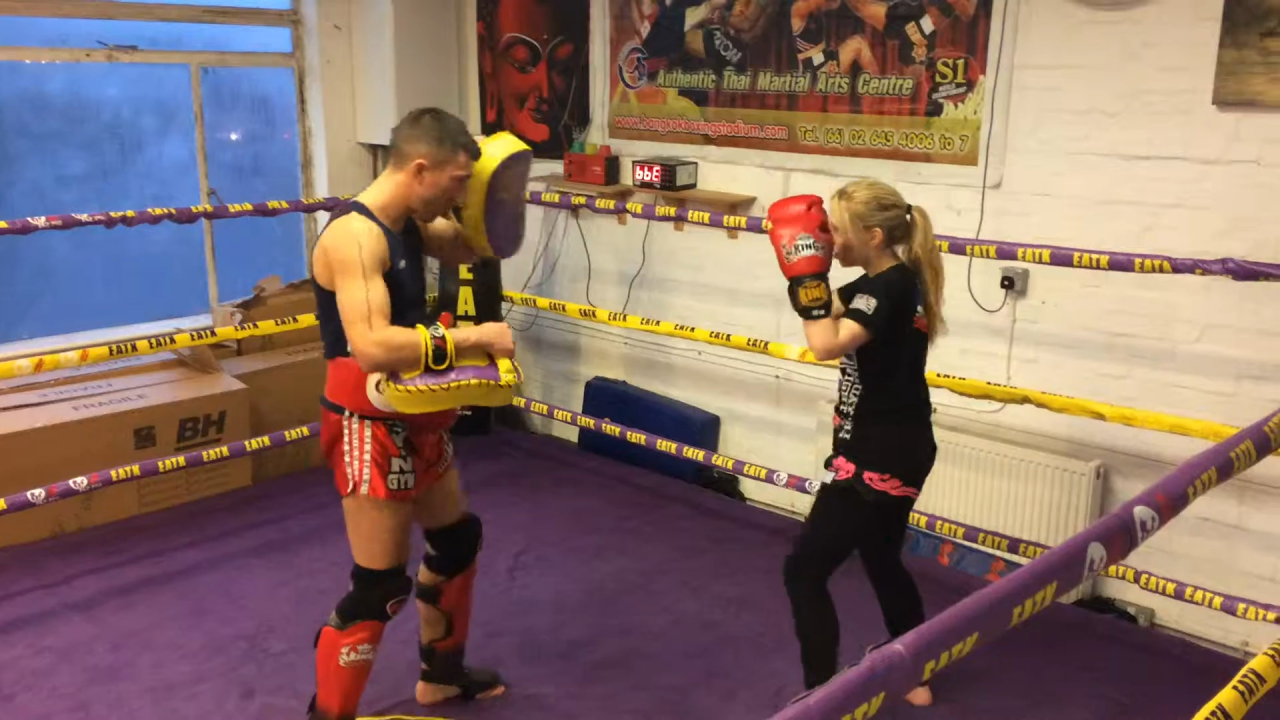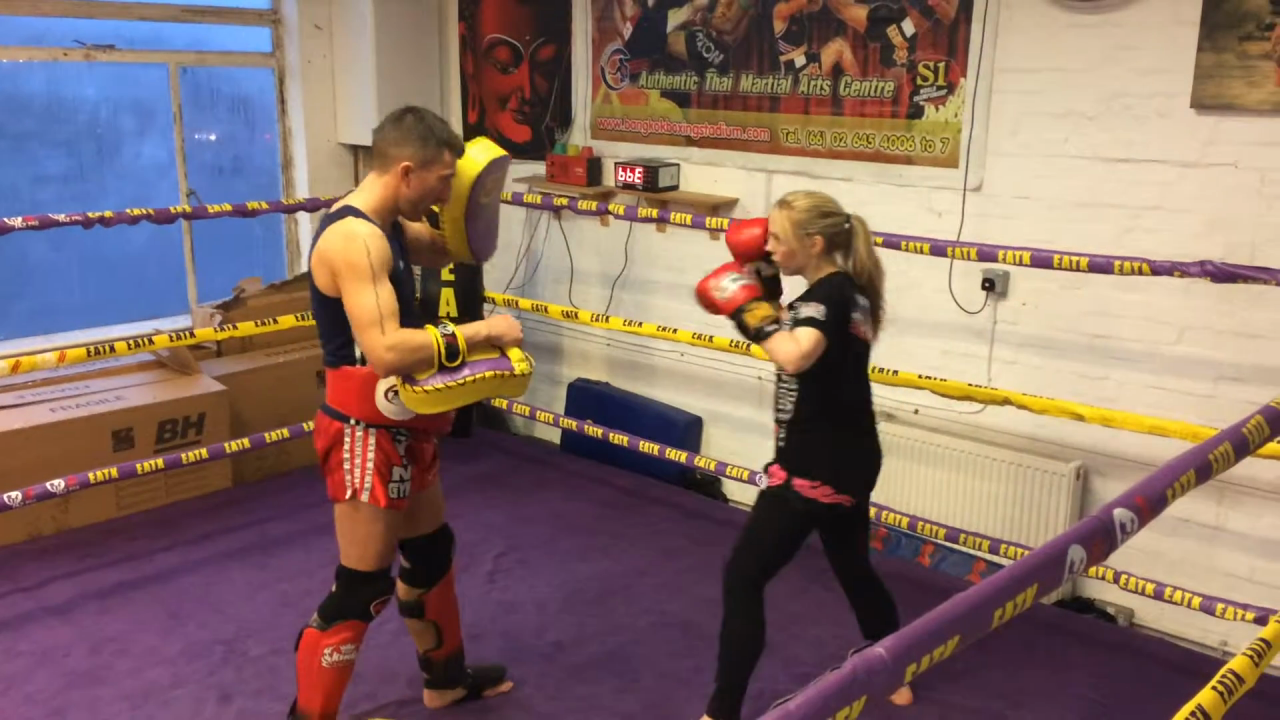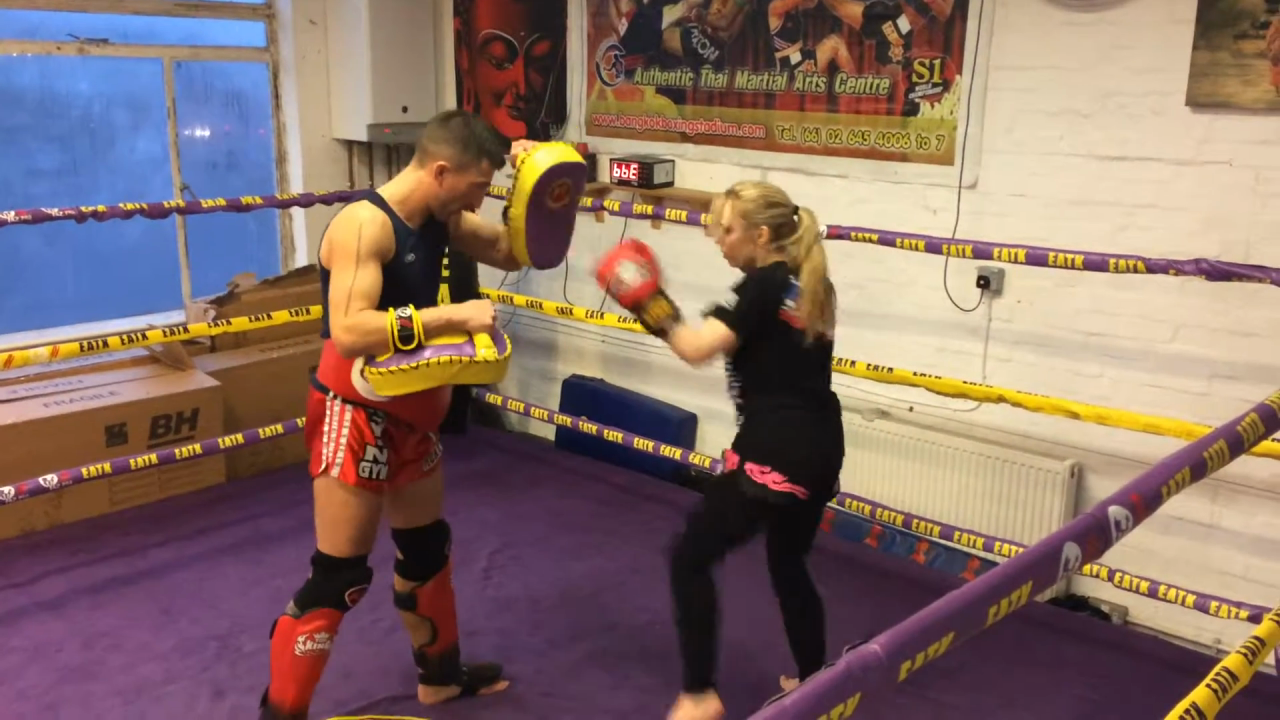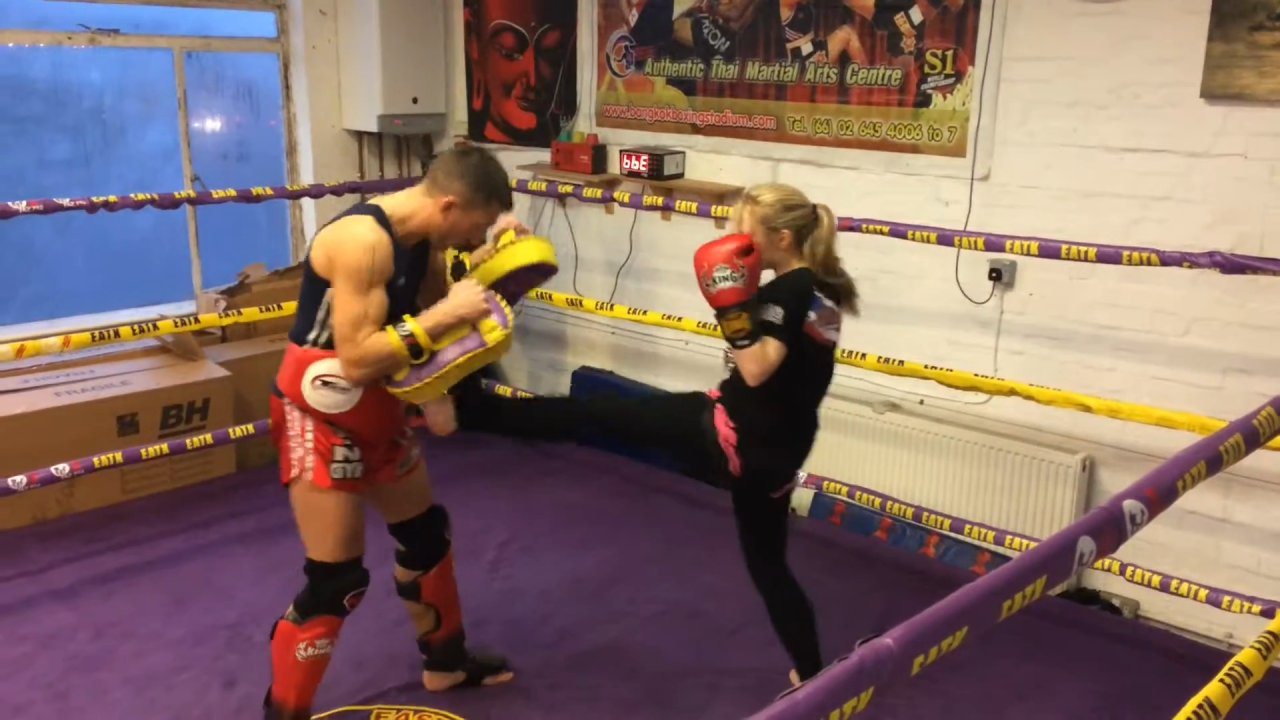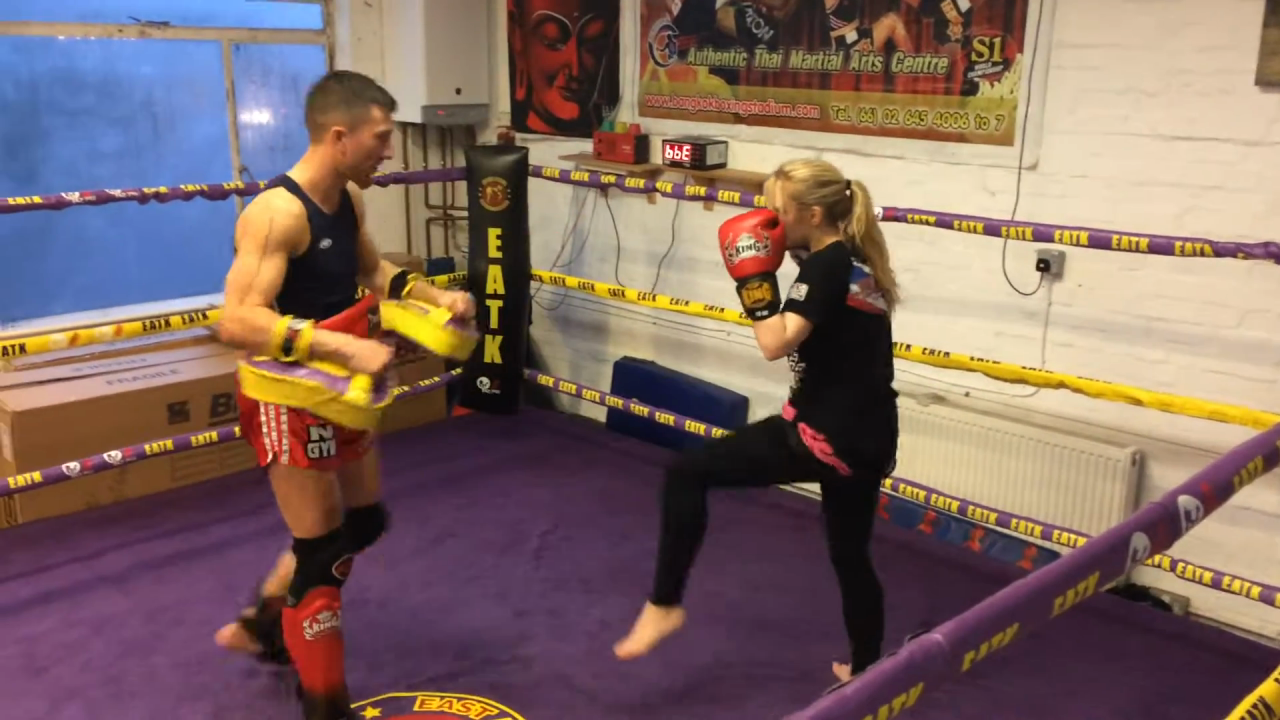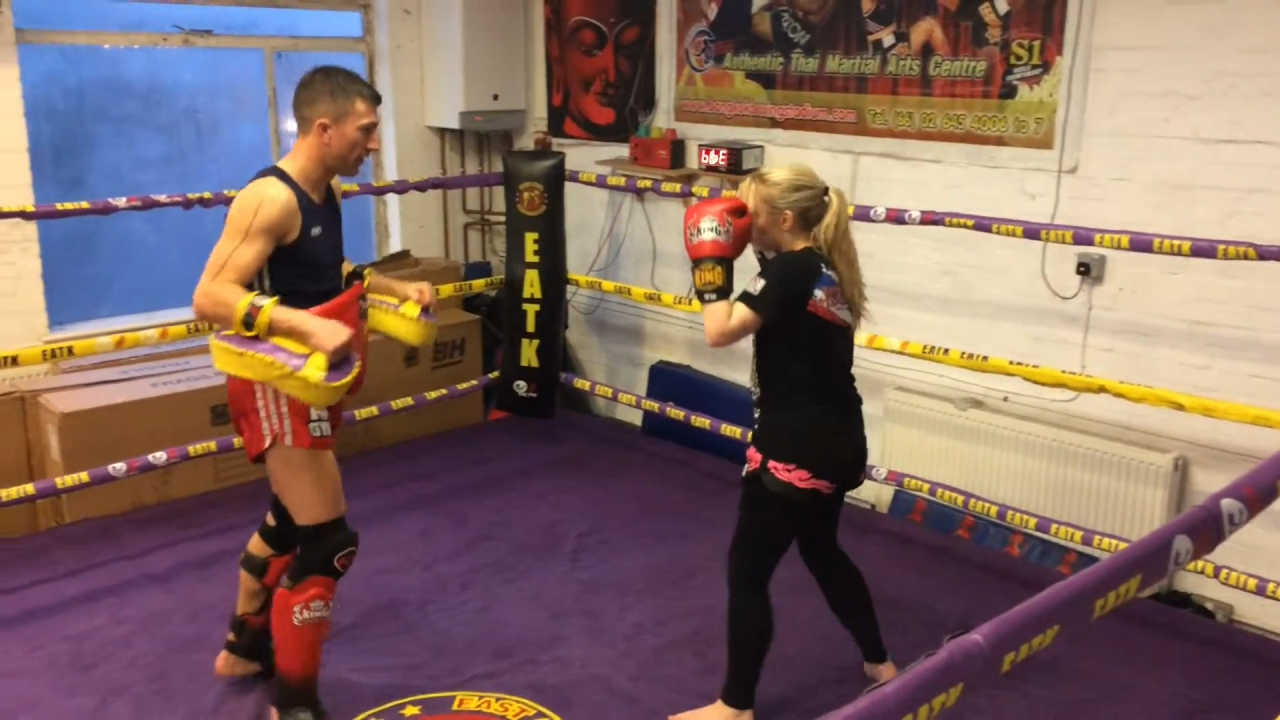
dt=0.4s
person 1, frame 1
left shoulder: (402, 221)
right shoulder: (354, 236)
left elbow: (466, 247)
right elbow: (371, 347)
right wrist: (474, 337)
left hip: (415, 420)
right hip: (370, 428)
left knee: (457, 540)
right knee: (379, 587)
person 1, frame 2
left shoulder: (384, 224)
right shoulder: (354, 240)
left elbow: (438, 250)
right elbow: (386, 351)
right wrist: (483, 331)
left hip: (407, 424)
right hip: (368, 432)
left knee: (430, 553)
right knee: (361, 589)
person 1, frame 3
left shoulder: (439, 216)
right shoulder: (364, 224)
left elbow: (509, 252)
right elbow: (348, 333)
right wrist: (450, 316)
left hip: (409, 413)
right hip: (356, 416)
left knee: (427, 545)
right knee: (339, 577)
person 1, frame 4
left shoulder: (418, 237)
right shoulder: (359, 239)
left elbow: (434, 301)
right elbow: (359, 357)
left wrist: (492, 259)
right wrist: (445, 314)
left hip: (373, 416)
right hip: (318, 421)
left knee: (427, 531)
right knee: (336, 581)
left ankle: (446, 661)
person 1, frame 5
left shoulder: (348, 197)
right shoulder: (278, 212)
left elbow: (372, 268)
right elbow: (238, 319)
left wrist: (434, 295)
right wrist: (345, 347)
right hip: (289, 400)
left knee: (361, 520)
right knee: (321, 554)
left ankle: (259, 621)
person 1, frame 6
left shoulder: (323, 190)
right shoulder: (268, 199)
right elbow: (211, 297)
left wrist: (391, 288)
right wrist: (304, 324)
right hip: (278, 389)
left knee: (290, 519)
right knee: (326, 542)
left ankle: (244, 643)
person 2, frame 1
left shoulder: (892, 286)
right shoulder: (885, 281)
left elbow: (826, 345)
right elbow: (833, 317)
left wrist: (806, 269)
right wrist: (801, 264)
left hip: (877, 457)
right hip: (896, 450)
left knee: (803, 570)
right knee: (883, 562)
right ankle: (915, 677)
person 2, frame 2
left shoulder: (829, 294)
right shoulder: (842, 290)
left elbow: (792, 356)
right elbow: (789, 333)
left wrist: (744, 304)
right wrist: (764, 283)
left hip: (816, 463)
right hip: (853, 457)
left knee: (743, 579)
right knee: (853, 567)
person 2, frame 3
left shoulder: (759, 289)
right shoulder: (809, 284)
left elbow: (693, 346)
left wrist: (645, 297)
left hip: (773, 453)
right hip: (821, 452)
left knee: (689, 560)
right knee: (789, 568)
person 2, frame 4
left shoulder: (790, 290)
right shoulder: (823, 285)
left elbow: (755, 370)
left wrist: (732, 302)
left hip: (733, 432)
right hip: (778, 452)
left knee: (596, 408)
right knee: (768, 566)
left ankle: (463, 410)
right ankle: (813, 675)
person 2, frame 5
left shoulder: (825, 266)
right shoulder: (859, 261)
left elbow: (775, 342)
left wrist: (752, 275)
left hip: (822, 431)
right hip: (870, 436)
left knee: (687, 474)
right knee: (851, 554)
left ankle: (664, 605)
right ankle: (864, 671)
person 2, frame 6
left shoulder: (790, 271)
right shoulder: (826, 267)
left elbow: (718, 331)
left wrist: (710, 260)
right wrist: (759, 253)
left hip: (793, 446)
right hip: (838, 441)
left knee: (747, 570)
right knee: (821, 550)
right ankle: (878, 661)
